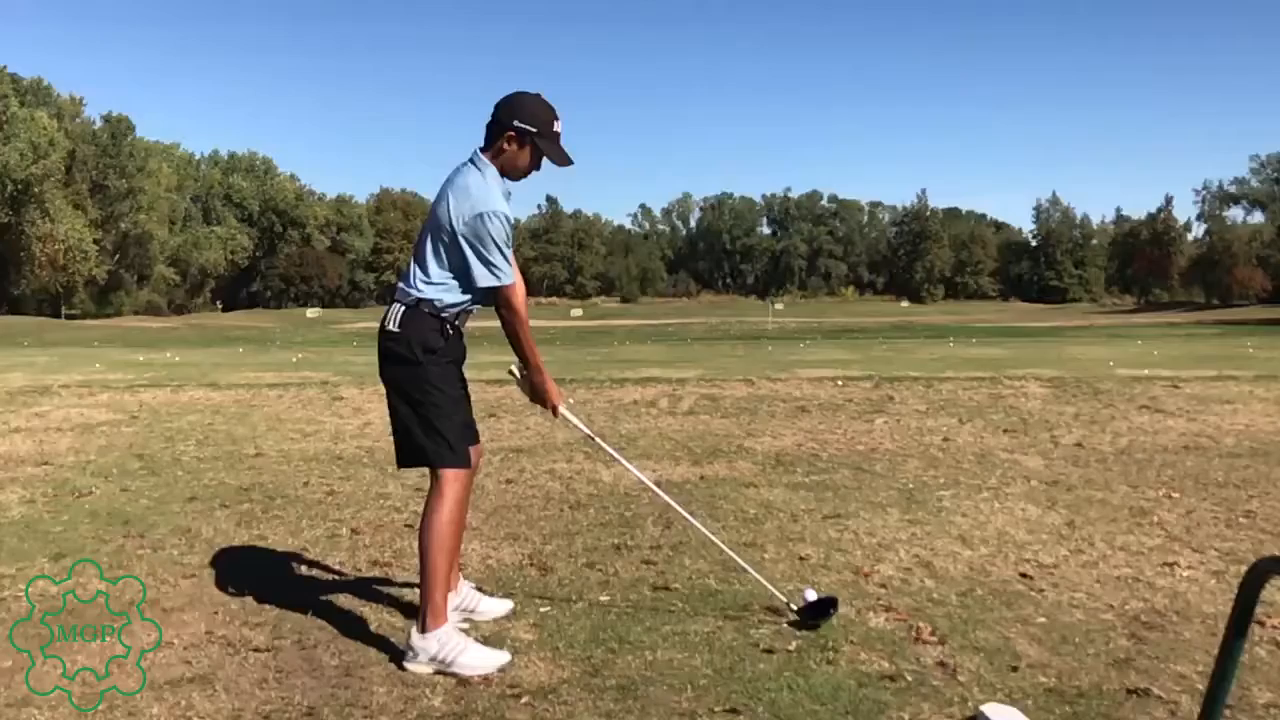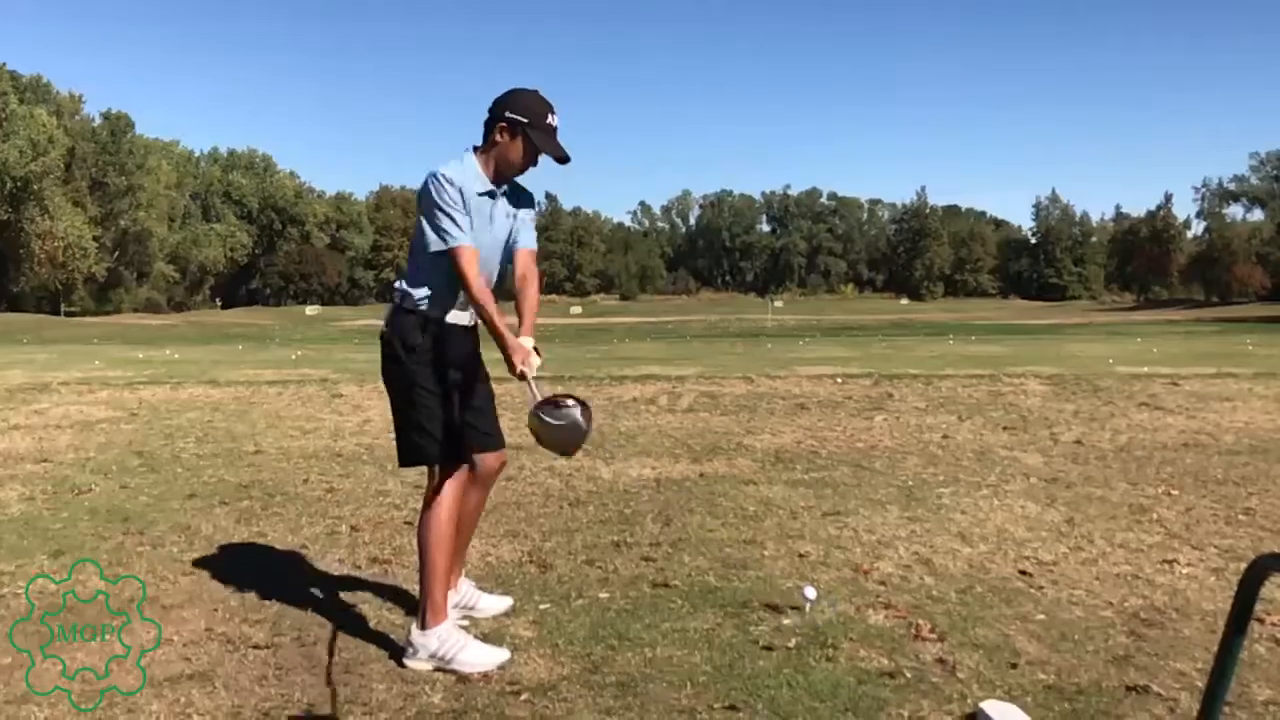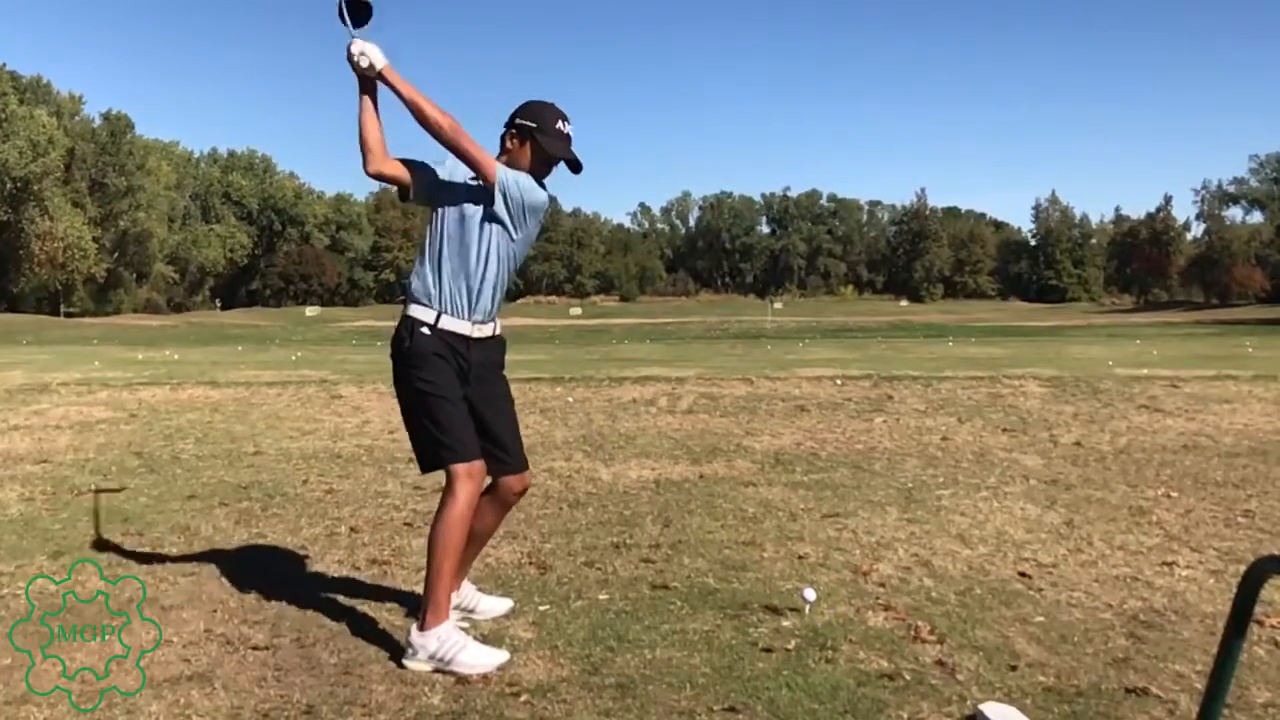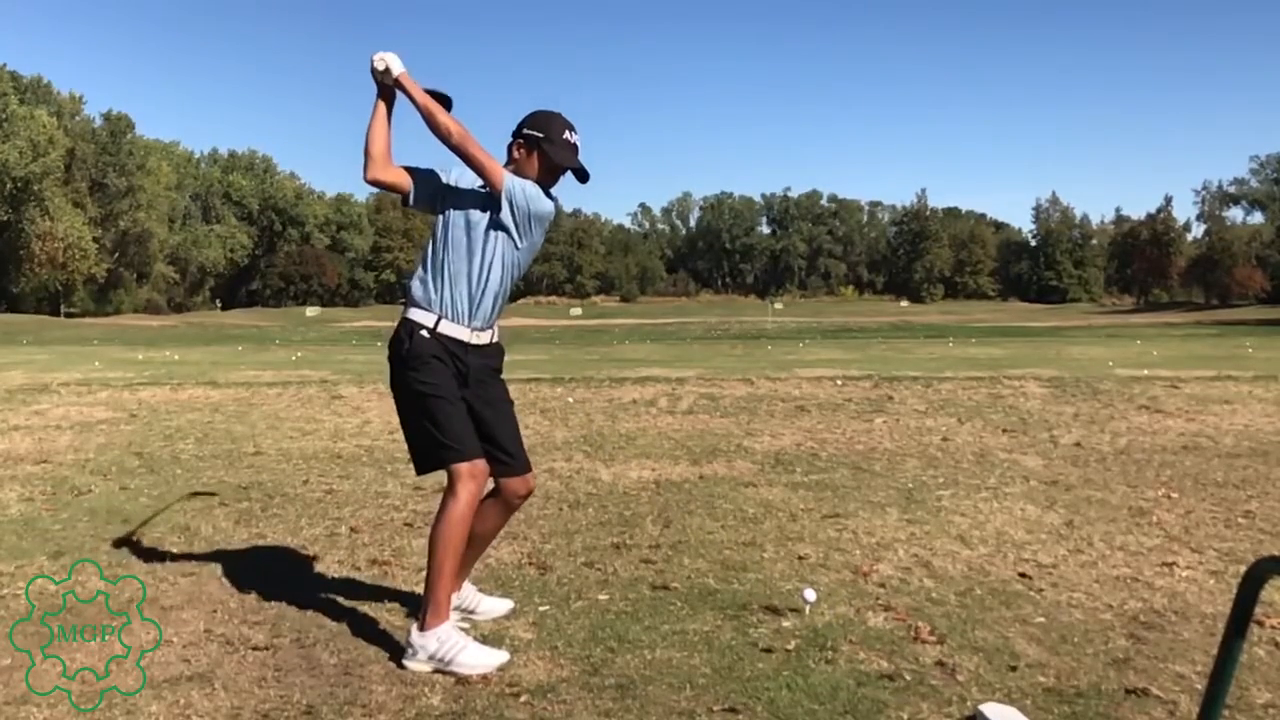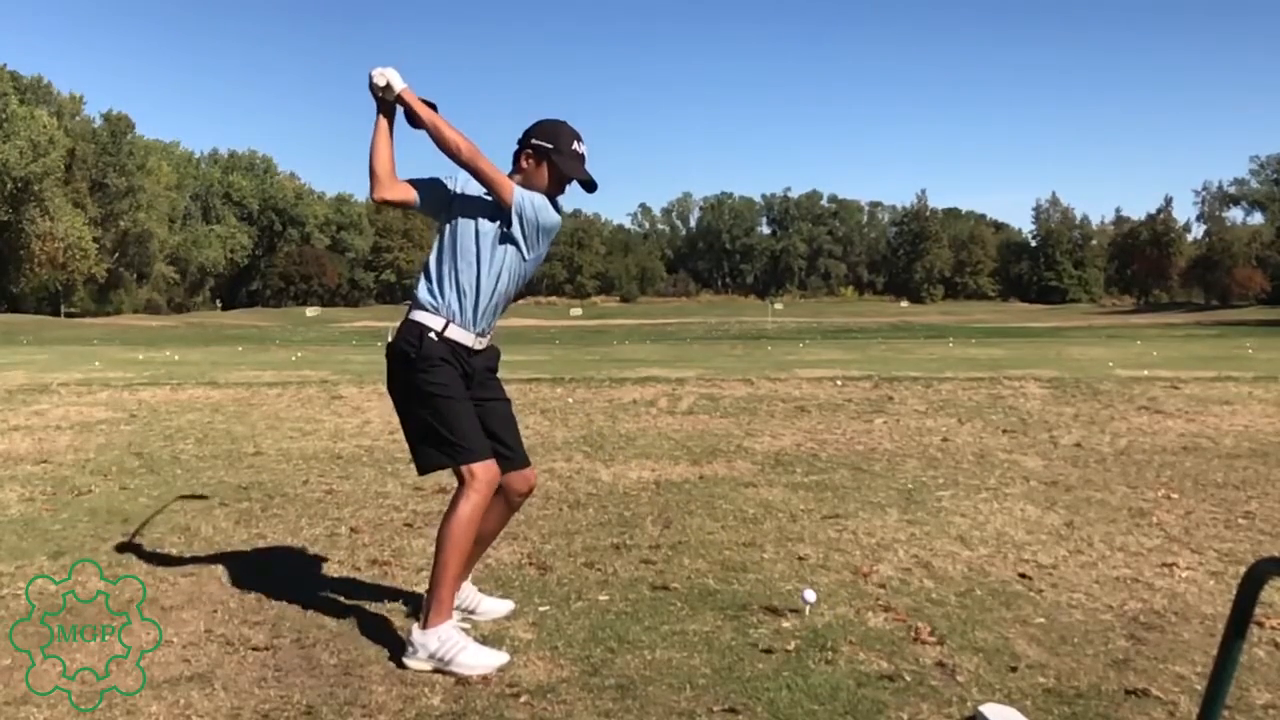
dt=0.5s
person 1, frame 1
left shoulder: (476, 179)
right shoulder: (484, 203)
left elbow: (511, 276)
right elbow: (507, 300)
left wrist: (529, 365)
right wrist: (538, 375)
left hip: (432, 335)
right hip: (421, 337)
left knee: (467, 457)
right knee: (451, 473)
left ankle: (450, 590)
right ankle: (431, 634)
person 1, frame 2
left shoulder: (520, 200)
right shoulder: (448, 181)
left elbow: (525, 271)
right elbow: (466, 272)
left wrist: (526, 337)
right wrist: (506, 339)
left hip: (460, 338)
right hip: (420, 335)
left knee: (487, 461)
right knee: (449, 472)
left ankle: (451, 585)
right ankle: (432, 629)
person 1, frame 3
left shoulder: (534, 199)
right shoulder: (448, 178)
left elbow: (453, 137)
right elbow: (378, 165)
left wrist: (388, 73)
right wrist: (368, 86)
left hip: (482, 349)
right hip: (427, 343)
left knee: (511, 480)
right knee: (467, 475)
left ankle: (451, 587)
right ankle: (431, 631)
person 1, frame 4
left shoulder: (538, 208)
right shoulder: (454, 184)
left elbow: (462, 143)
right elbow: (378, 172)
left wrist: (407, 82)
right wrist: (385, 94)
left hip: (478, 354)
right hip: (426, 346)
left knee: (515, 484)
right knee: (468, 475)
left ankle: (453, 588)
right ankle: (431, 631)
person 1, frame 5
left shoulder: (546, 219)
right shoulder: (461, 191)
left elbow: (469, 156)
right elbow: (385, 191)
left wrist: (407, 96)
right wrist: (384, 111)
left hip: (475, 356)
right hip: (426, 348)
left knee: (518, 481)
right knee: (481, 476)
left ankle: (453, 588)
right ankle: (433, 631)
